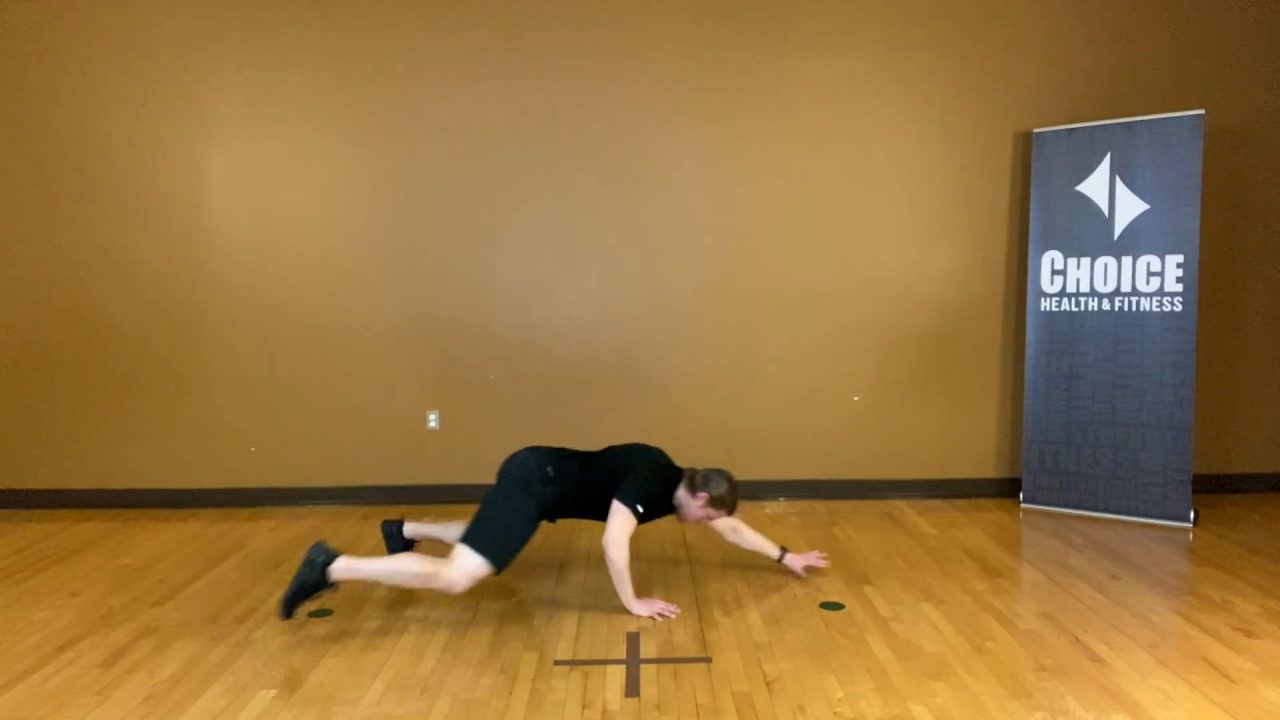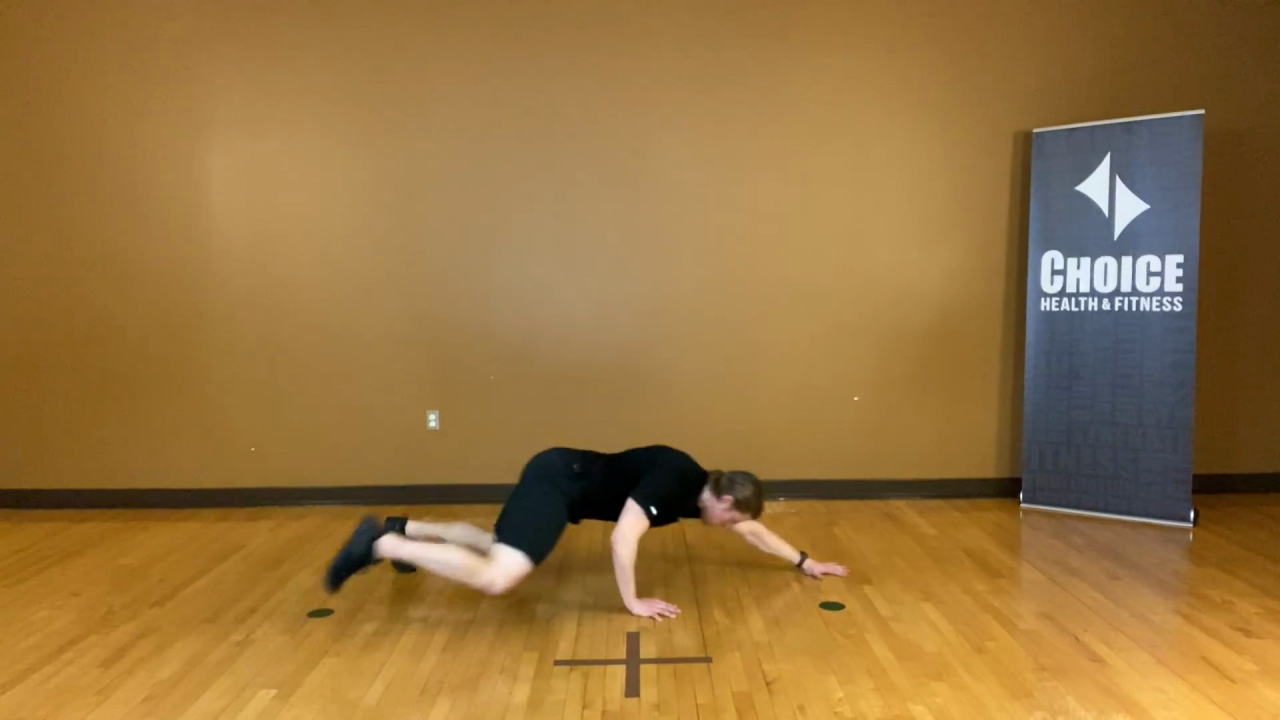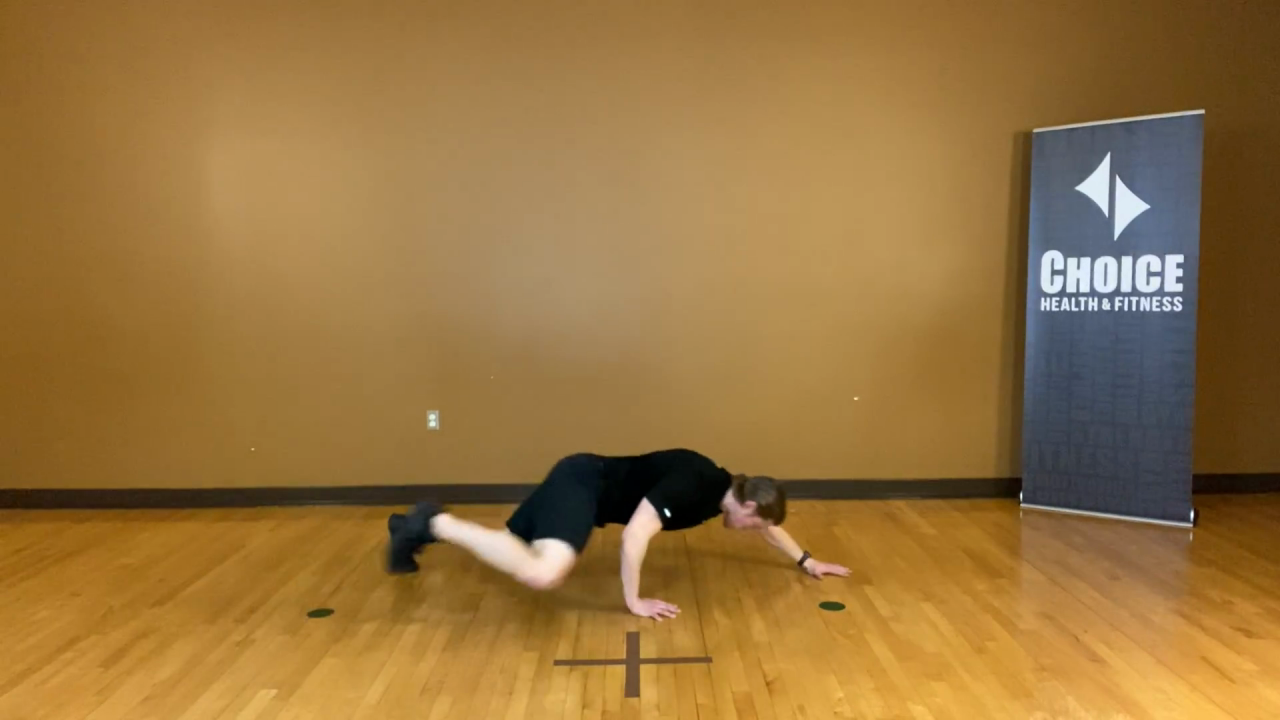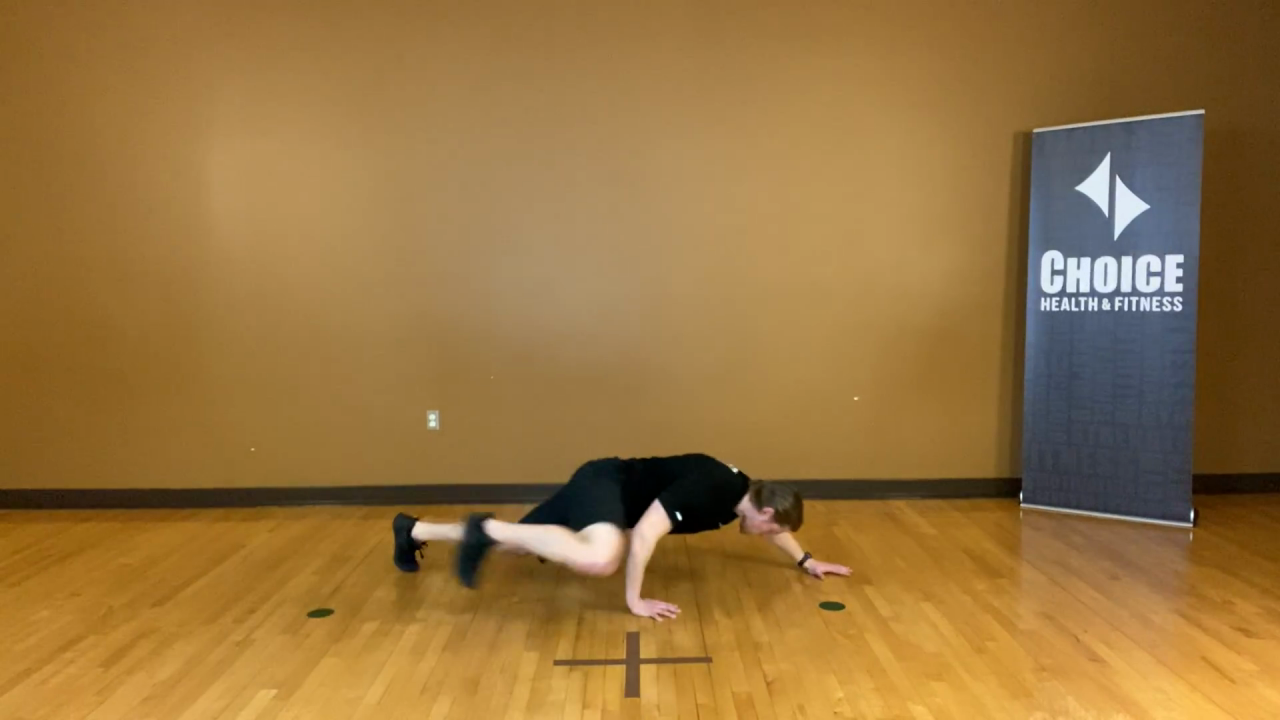
dt=0.1s
person 1, frame 1
left shoulder: (678, 485)
right shoulder: (651, 477)
left elbow: (729, 524)
right elbow: (615, 540)
left wrist: (785, 556)
right wrist: (631, 601)
left hip: (534, 481)
right hip: (531, 481)
left knee: (481, 542)
right knee: (456, 576)
left ankle: (404, 530)
right ankle: (331, 566)
person 1, frame 2
left shoulder: (701, 487)
right shoulder: (673, 479)
left elbow: (751, 527)
right elbow: (623, 538)
left wrist: (803, 561)
right wrist: (632, 601)
left hip: (560, 480)
right hip: (558, 477)
left knee: (495, 543)
right knee: (496, 577)
left ankle: (402, 530)
right ankle: (378, 543)
person 1, frame 3
left shoulder: (730, 491)
right shoulder: (692, 482)
left elbow: (765, 527)
right elbow: (635, 534)
left wrist: (805, 560)
right wrist: (634, 601)
left hip: (585, 484)
right hip: (580, 479)
left knee: (512, 542)
right knee: (540, 574)
left ankle: (410, 529)
right ankle: (433, 523)
person 1, frame 4
left shoulder: (743, 493)
right shoulder: (707, 488)
left elbow: (772, 528)
right elbow: (645, 535)
left wrist: (805, 560)
right wrist: (635, 601)
left hip: (604, 486)
right hip: (602, 482)
left knee: (516, 540)
right knee: (600, 558)
left ankle: (413, 530)
right ankle: (488, 529)
